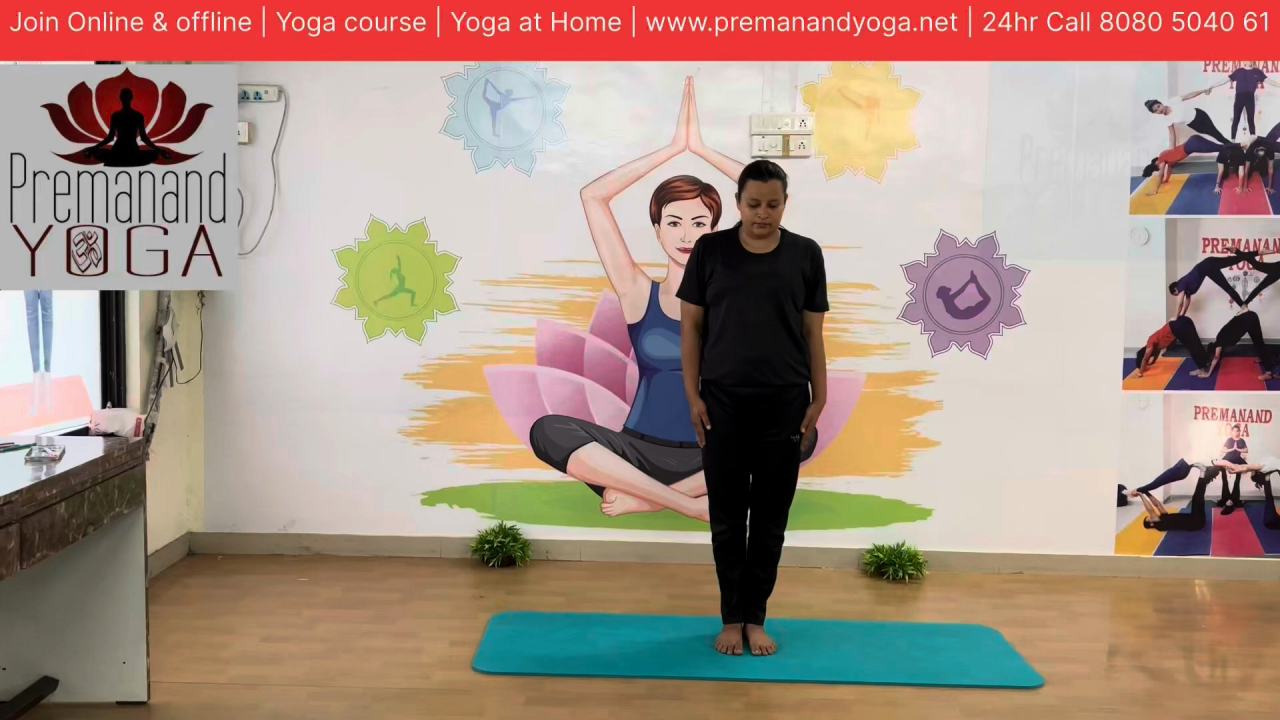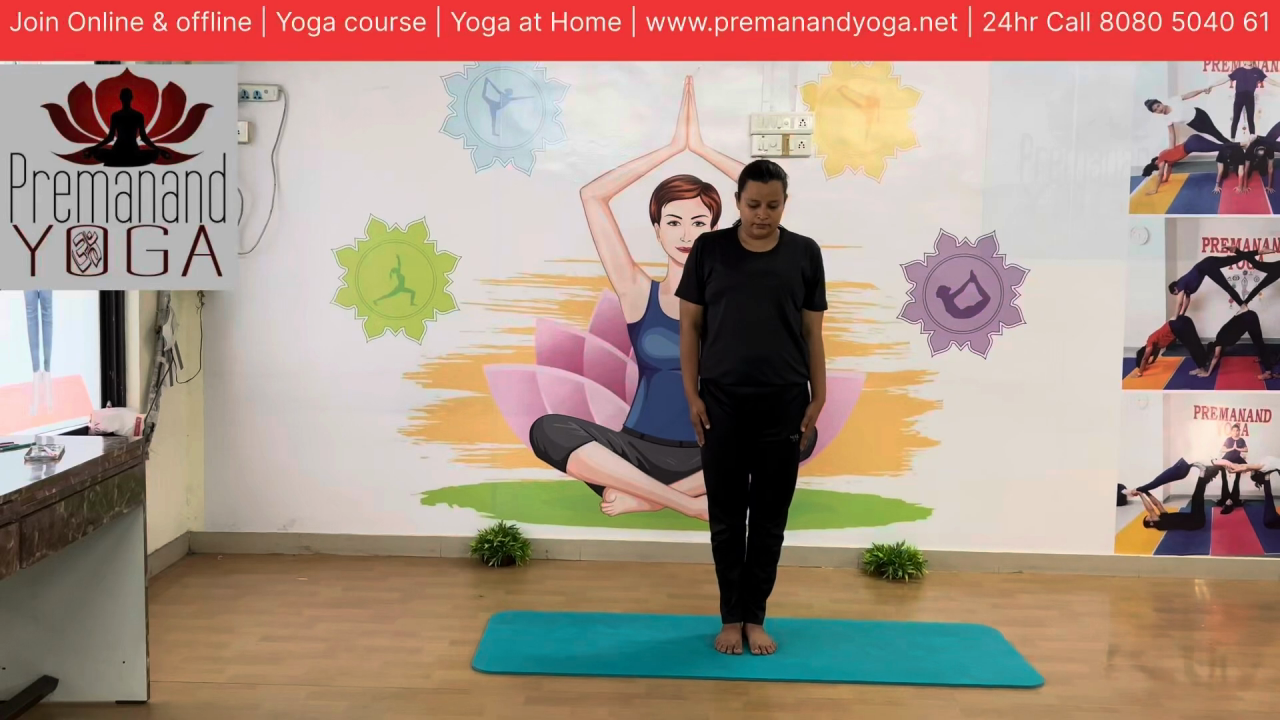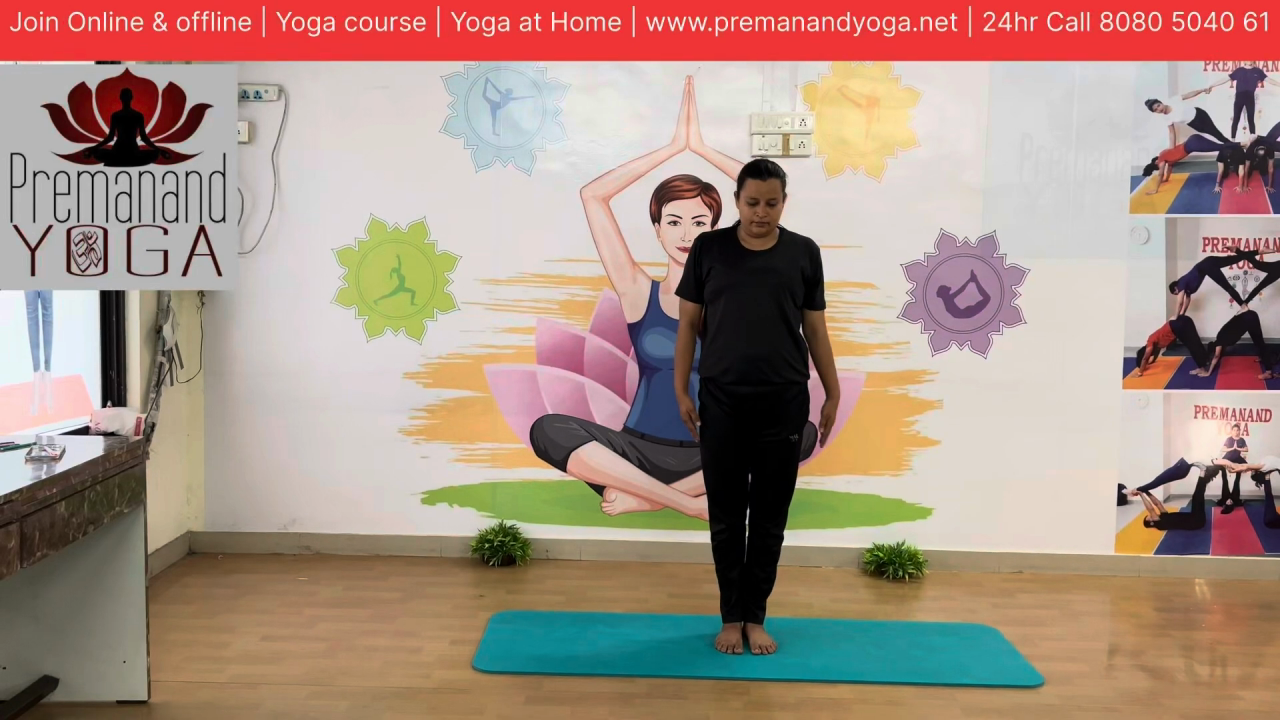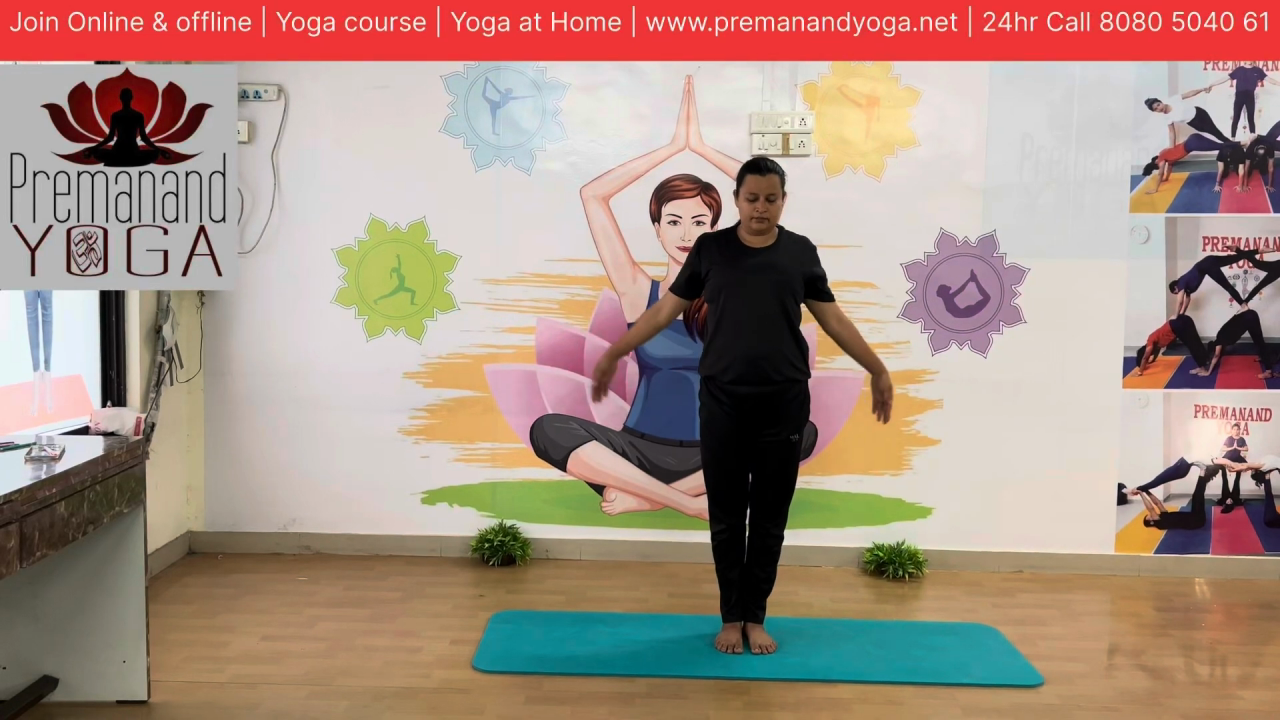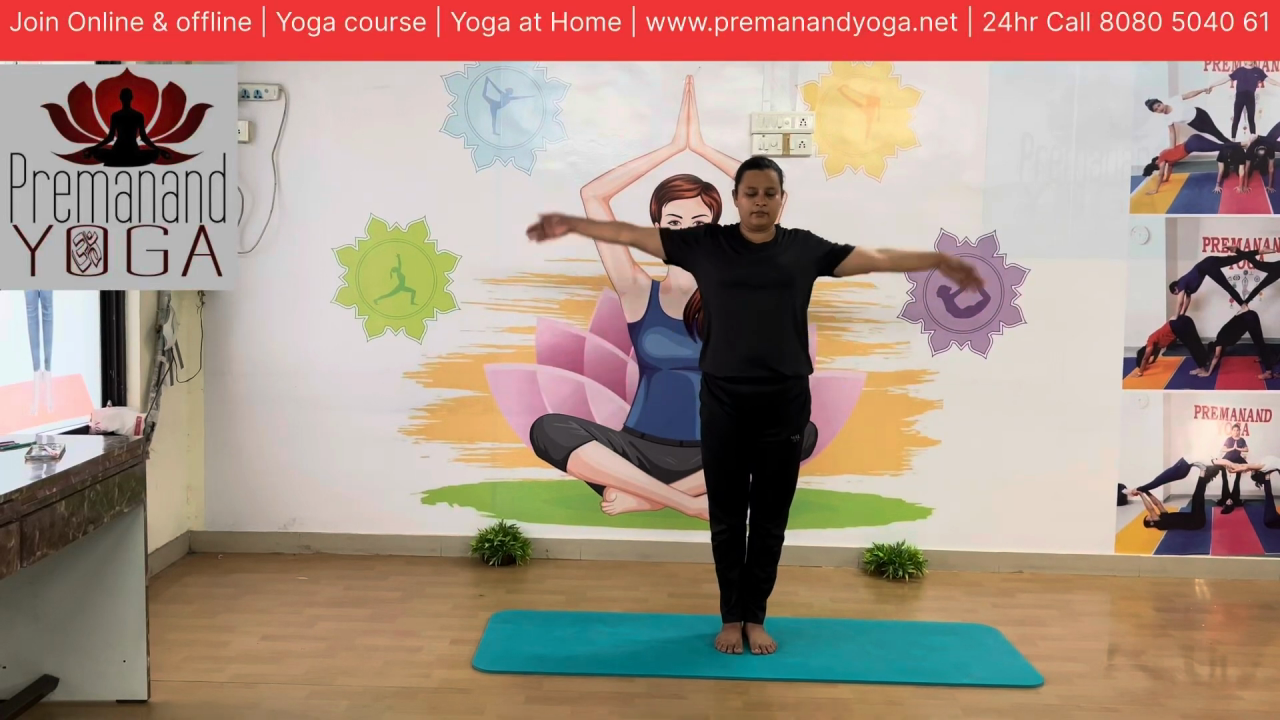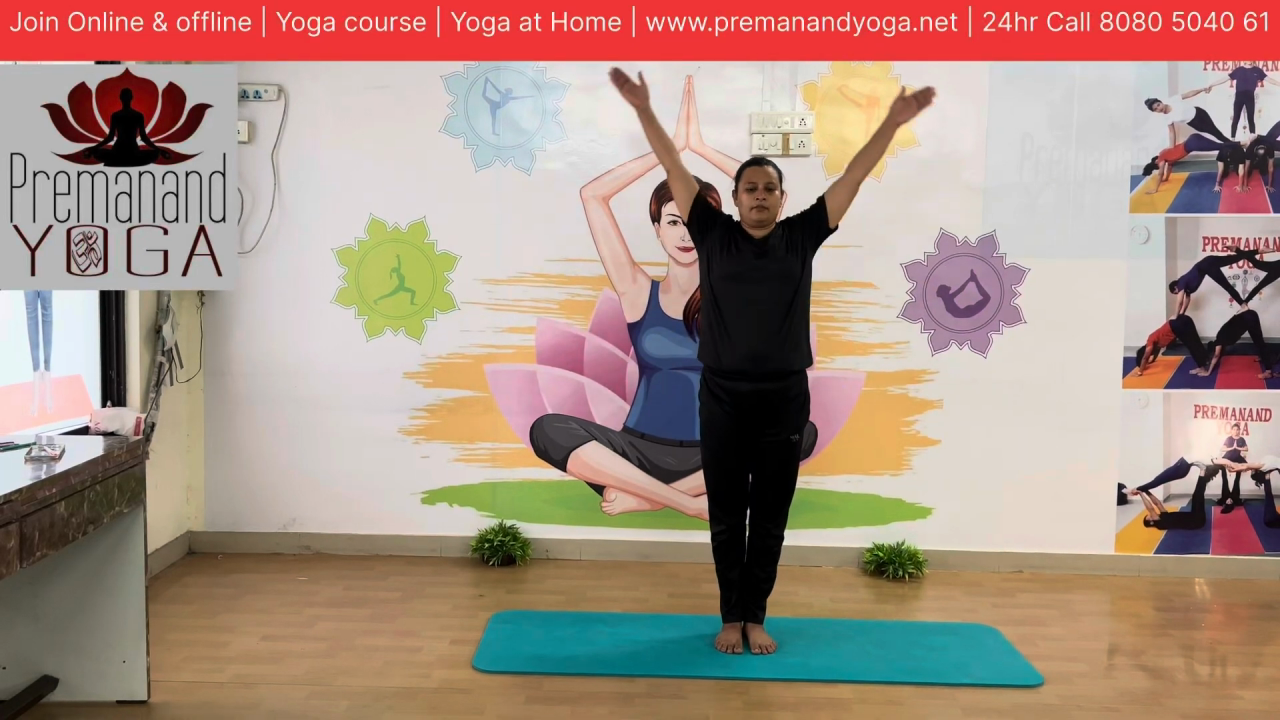
dt=0.3s
person 1, frame 1
left shoulder: (806, 254)
right shoulder: (709, 250)
left elbow: (813, 332)
right elbow: (691, 326)
left wrist: (818, 399)
right wrist: (693, 395)
left hip: (784, 403)
right hip: (723, 402)
left knee: (770, 517)
right knee: (727, 516)
left ankle: (755, 617)
right ankle: (731, 617)
person 1, frame 2
left shoulder: (804, 253)
right shoulder: (709, 248)
left elbow: (812, 331)
right elbow: (690, 325)
left wrist: (818, 399)
right wrist: (692, 394)
left hip: (783, 403)
right hip: (722, 401)
left knee: (770, 516)
right knee: (727, 515)
left ankle: (755, 616)
right ankle: (731, 616)
person 1, frame 3
left shoulder: (803, 252)
right shoulder: (708, 248)
left elbow: (814, 328)
right elbow: (689, 321)
left wrist: (833, 393)
right wrist: (681, 389)
left hip: (783, 400)
right hip: (721, 399)
left knee: (770, 516)
right knee: (725, 514)
left ankle: (755, 616)
right ankle: (731, 615)
person 1, frame 4
left shoulder: (801, 251)
right shoulder: (710, 247)
left elbow: (831, 317)
right elbow: (667, 308)
left wrist: (876, 369)
right wrist: (616, 353)
left hip: (784, 400)
right hip: (722, 399)
left knee: (770, 516)
right knee: (726, 515)
left ankle: (755, 616)
right ankle: (731, 616)
person 1, frame 5
left shoulder: (804, 247)
right shoulder: (706, 243)
left elbow: (871, 257)
right elbow: (636, 235)
left wrist: (936, 259)
right wrist: (572, 224)
left hip: (785, 398)
right hip: (724, 398)
left knee: (771, 517)
right knee: (727, 515)
left ankle: (755, 615)
right ankle: (731, 616)
person 1, frame 6
left shoulder: (801, 237)
right shoulder: (713, 235)
left elbow: (852, 176)
right elbow: (673, 167)
left wrist: (894, 122)
right wrist: (643, 111)
left hip: (784, 399)
right hip: (722, 399)
left knee: (770, 519)
right knee: (726, 517)
left ankle: (755, 616)
right ankle: (730, 615)
person 2, frame 1
right shoulder: (638, 293)
right elbow: (592, 197)
left wrist: (700, 147)
right wrist: (673, 148)
left hip: (711, 456)
right hip: (641, 453)
right knee: (547, 431)
left ankle: (645, 496)
right ankle: (693, 504)
person 2, frame 2
right shoulder: (637, 292)
right elbow: (592, 196)
left wrist: (700, 147)
right wrist: (673, 147)
left hip: (709, 456)
right hip: (641, 452)
right knee: (548, 431)
left ankle: (642, 496)
right ankle: (692, 501)
person 2, frame 3
right shoulder: (639, 291)
right elbow: (593, 197)
left wrist: (700, 146)
right wrist: (675, 146)
right hip: (642, 452)
left knee: (801, 434)
right knee: (548, 431)
left ankle: (644, 496)
right ankle: (693, 502)
person 2, frame 4
right shoulder: (636, 291)
right elbow: (591, 196)
left wrist: (700, 146)
right wrist: (675, 146)
right hip: (641, 451)
left knee: (801, 432)
right knee: (547, 430)
left ankle: (641, 496)
right ankle: (690, 501)
person 2, frame 5
right shoulder: (638, 292)
right elbow: (593, 196)
left wrist: (700, 146)
right wrist: (673, 147)
right hip: (642, 452)
left knee: (801, 433)
right knee: (548, 430)
left ankle: (646, 497)
right ankle: (694, 503)
person 2, frame 6
right shoulder: (638, 292)
right elbow: (592, 196)
left wrist: (699, 146)
right wrist: (671, 147)
right hip: (641, 451)
left knee: (800, 432)
right knee: (548, 430)
left ankle: (645, 495)
right ankle: (694, 502)
